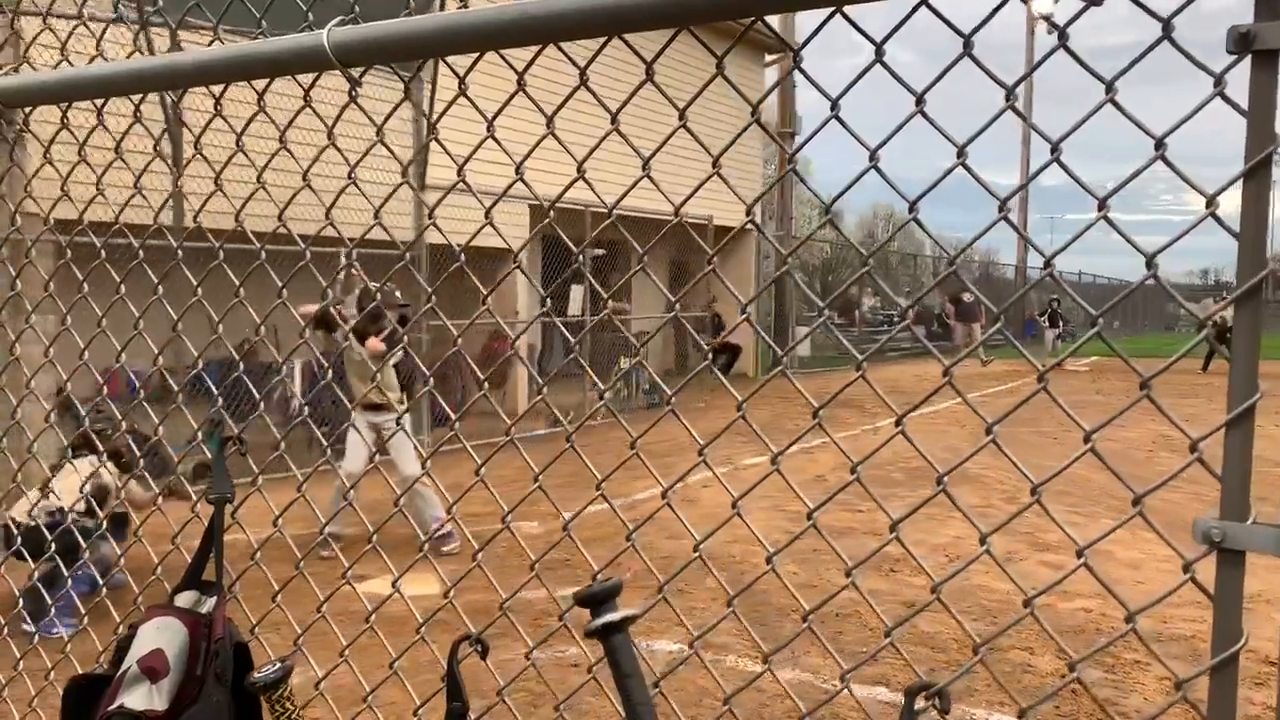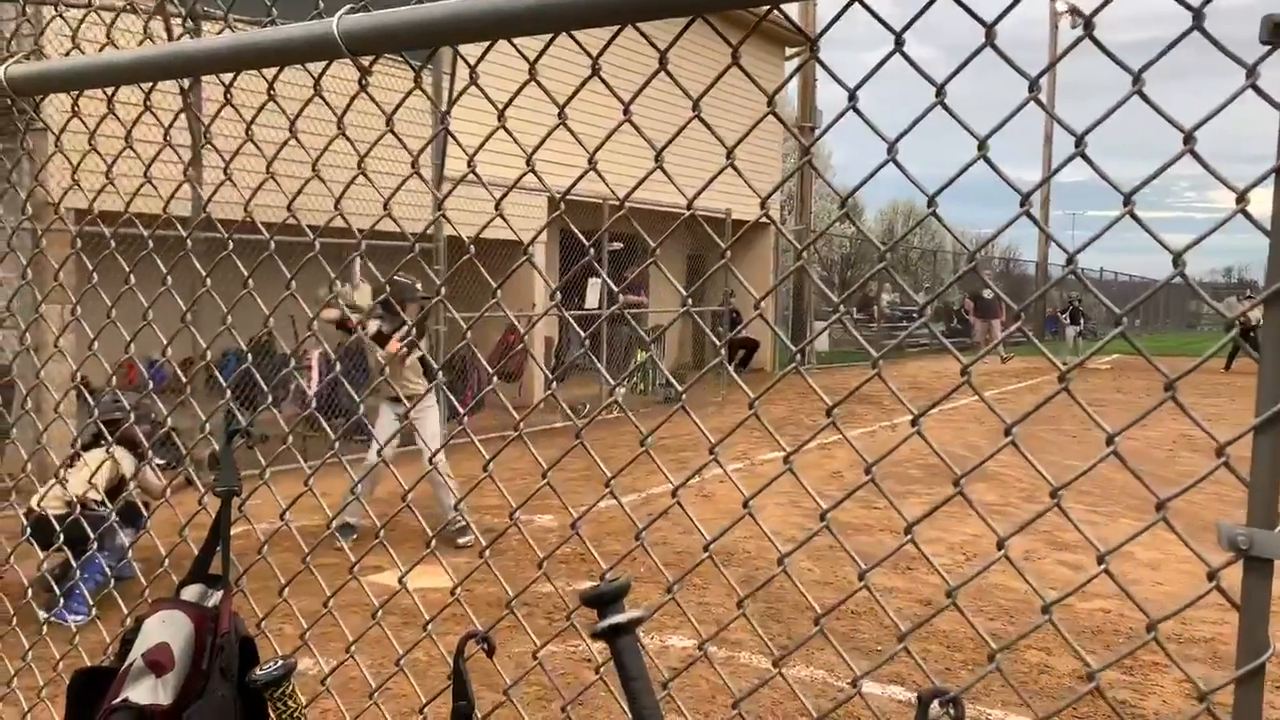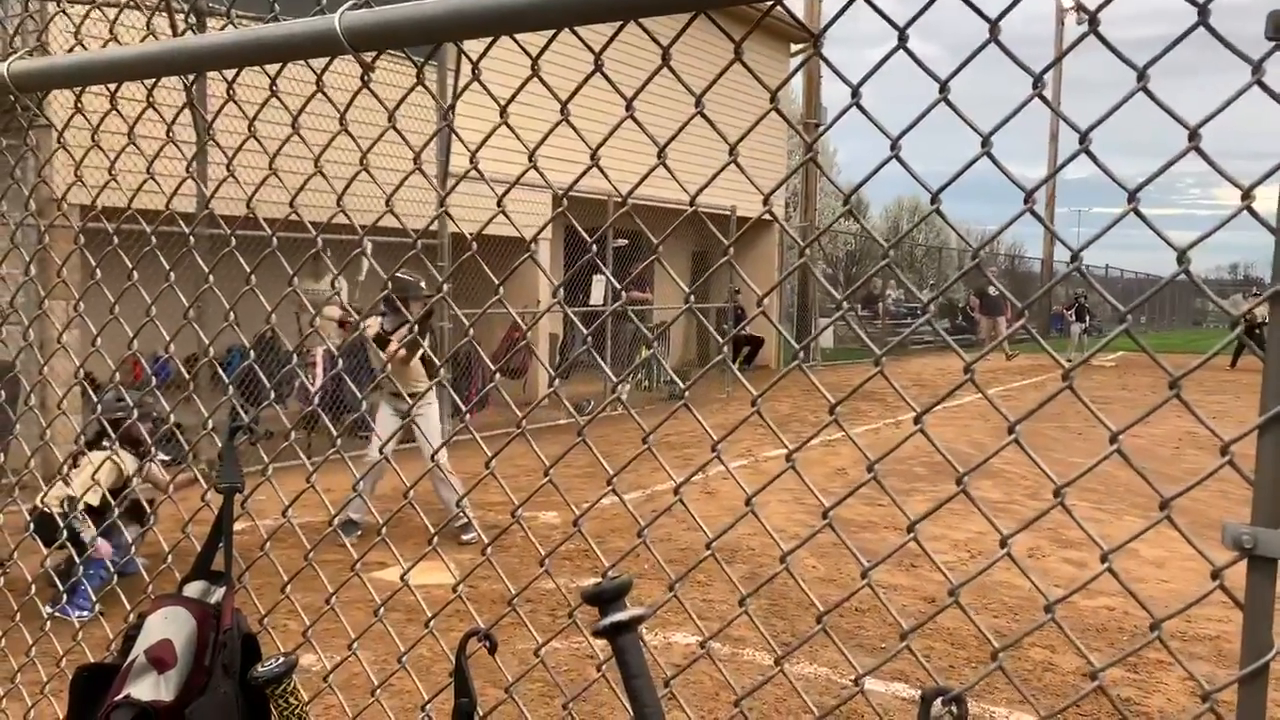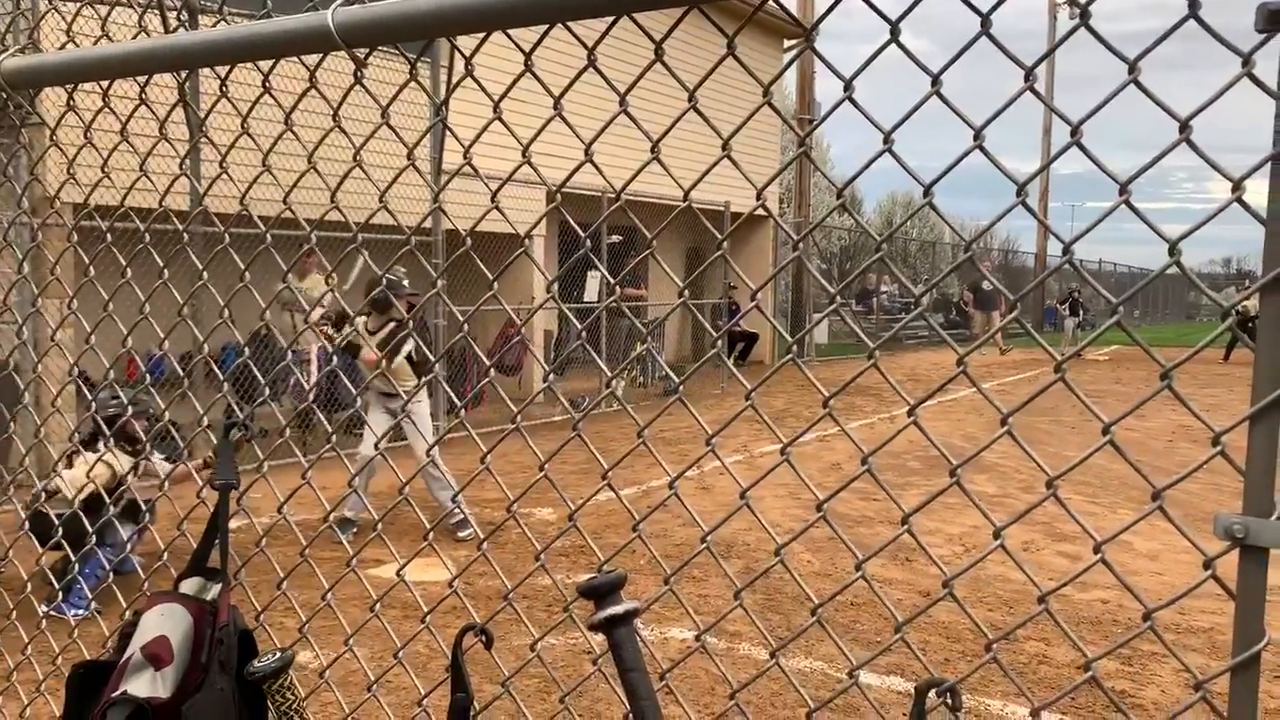
dt=0.5s
person 1, frame 1
left shoulder: (394, 334)
right shoulder: (345, 330)
left elbow: (375, 347)
right elbow: (304, 312)
left wrist: (351, 322)
right wrist: (331, 309)
left hip: (394, 412)
right hip: (362, 413)
left knee: (411, 472)
right knee: (350, 471)
left ankle: (442, 529)
right ankle: (331, 531)
person 1, frame 2
left shoulder: (416, 328)
right shoulder: (371, 325)
left elbow: (397, 351)
right elbow: (324, 315)
left wrist: (368, 329)
right wrist: (346, 316)
left hip: (422, 403)
right hip: (390, 404)
left knee: (435, 462)
right knee: (374, 460)
left ankle: (457, 522)
right ankle: (348, 521)
person 1, frame 3
left shoulder: (418, 327)
right shoulder: (373, 323)
left elbow: (400, 355)
left wrist: (371, 332)
left hip: (422, 400)
right hip: (389, 399)
left knee: (436, 459)
right knee: (375, 457)
left ankle: (463, 518)
right ankle: (352, 518)
person 1, frame 4
left shoulder: (403, 328)
right shoulder: (358, 323)
left elbow: (377, 360)
left wrist: (346, 345)
left hip: (412, 397)
right hip: (379, 397)
left knee: (427, 455)
right knee: (367, 453)
left ankle: (457, 513)
right ankle: (349, 515)
person 2, frame 1
left shoulder: (91, 465)
right shoulder: (97, 466)
right elbow: (115, 505)
right hip: (26, 531)
right knee: (102, 550)
right ankle: (48, 620)
person 2, frame 2
left shoulder: (127, 456)
right shoulder: (109, 457)
left elbow: (158, 491)
right elbow: (85, 498)
right wrist: (117, 511)
left hip: (63, 517)
right hip: (45, 521)
left knee: (134, 513)
right knee: (117, 536)
right ankle: (68, 607)
person 2, frame 3
left shoulder: (138, 454)
right shoulder: (109, 459)
left elbow: (167, 484)
right elbow: (71, 501)
right wrist: (93, 540)
right hip: (50, 520)
left knee: (141, 510)
right knee: (123, 533)
left ankle: (116, 560)
right ankle: (71, 602)
person 2, frame 4
left shoulder: (134, 451)
right shoulder: (106, 461)
left elbow: (171, 473)
right elbow: (51, 489)
left wrist: (207, 462)
left hip: (82, 515)
right hip: (49, 521)
left knee: (142, 510)
right knee: (121, 532)
right ankle: (69, 601)
